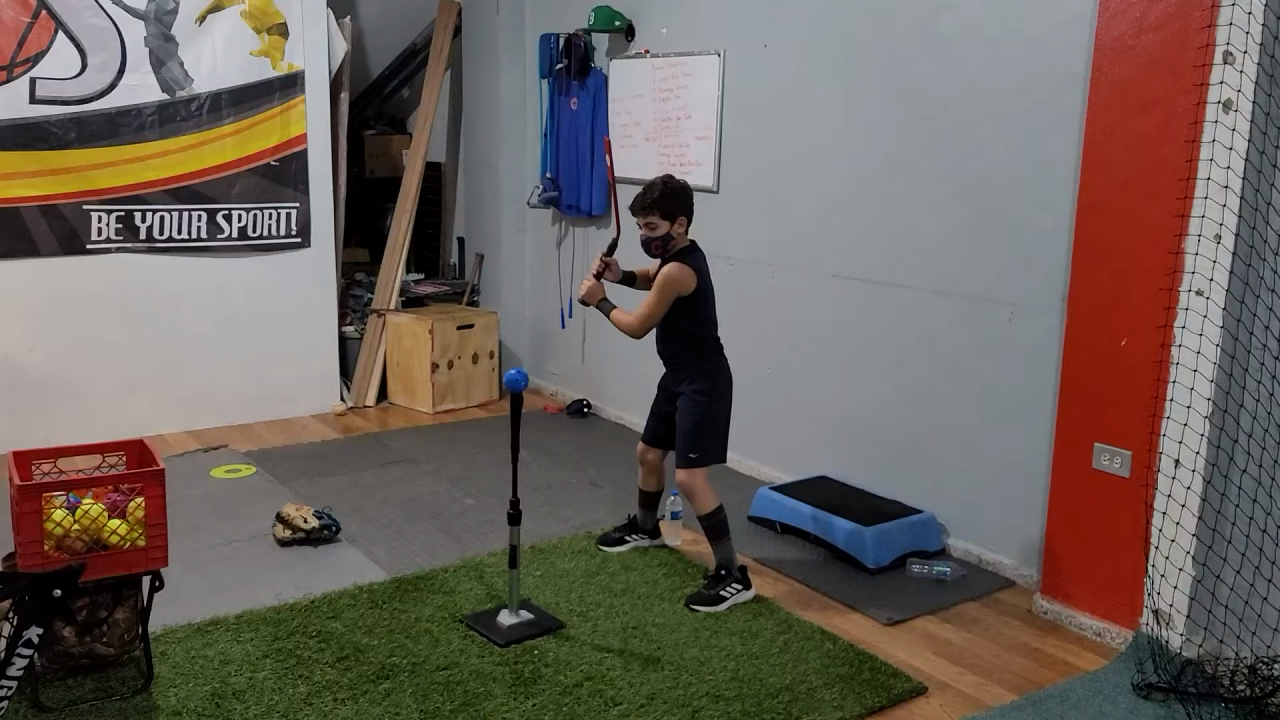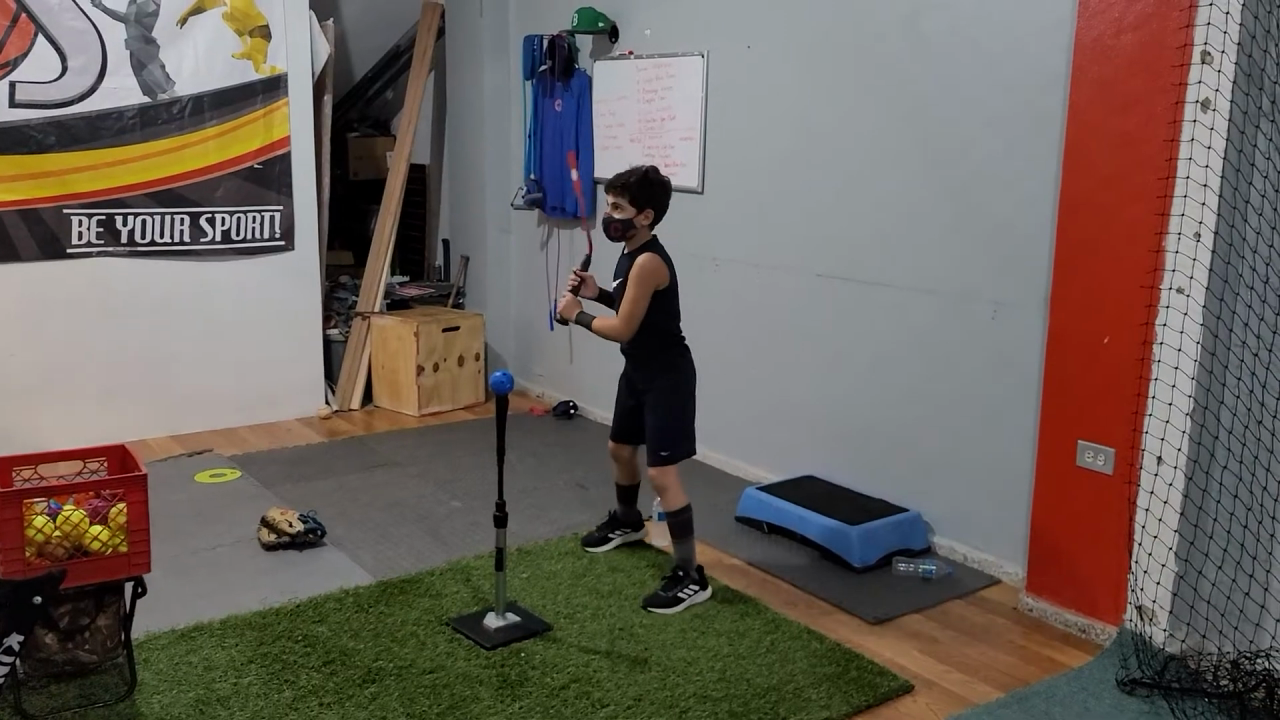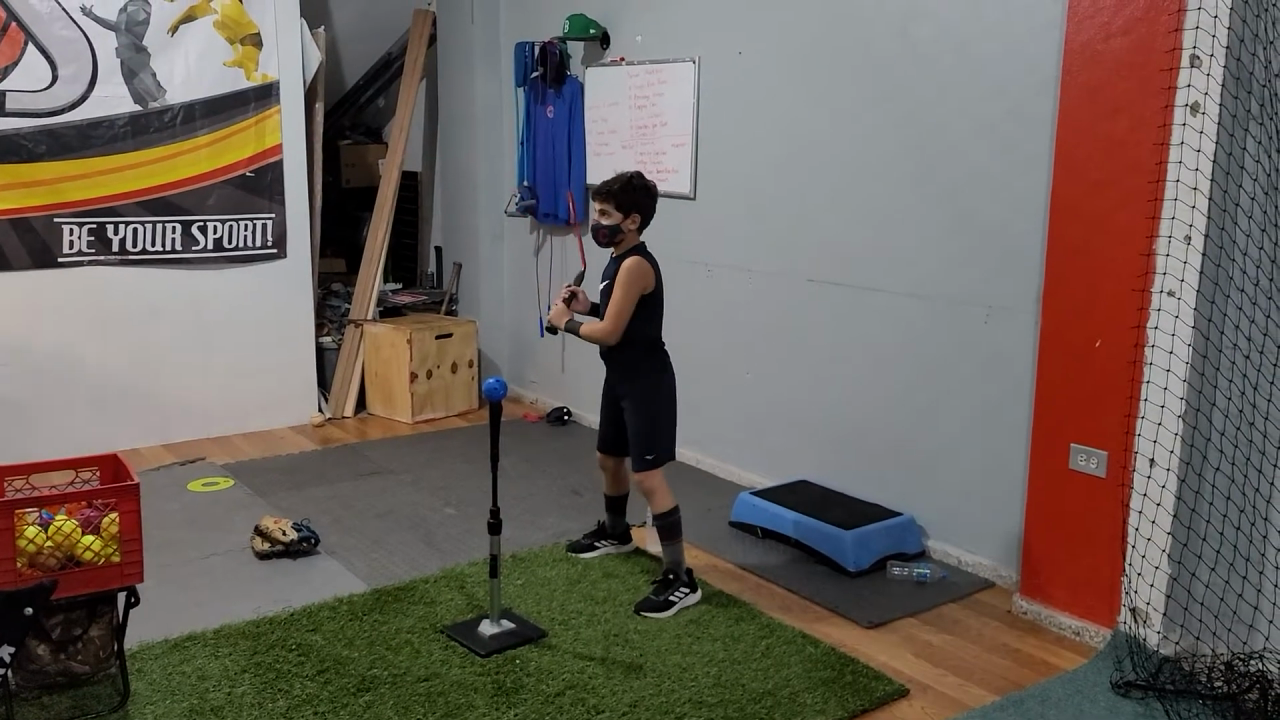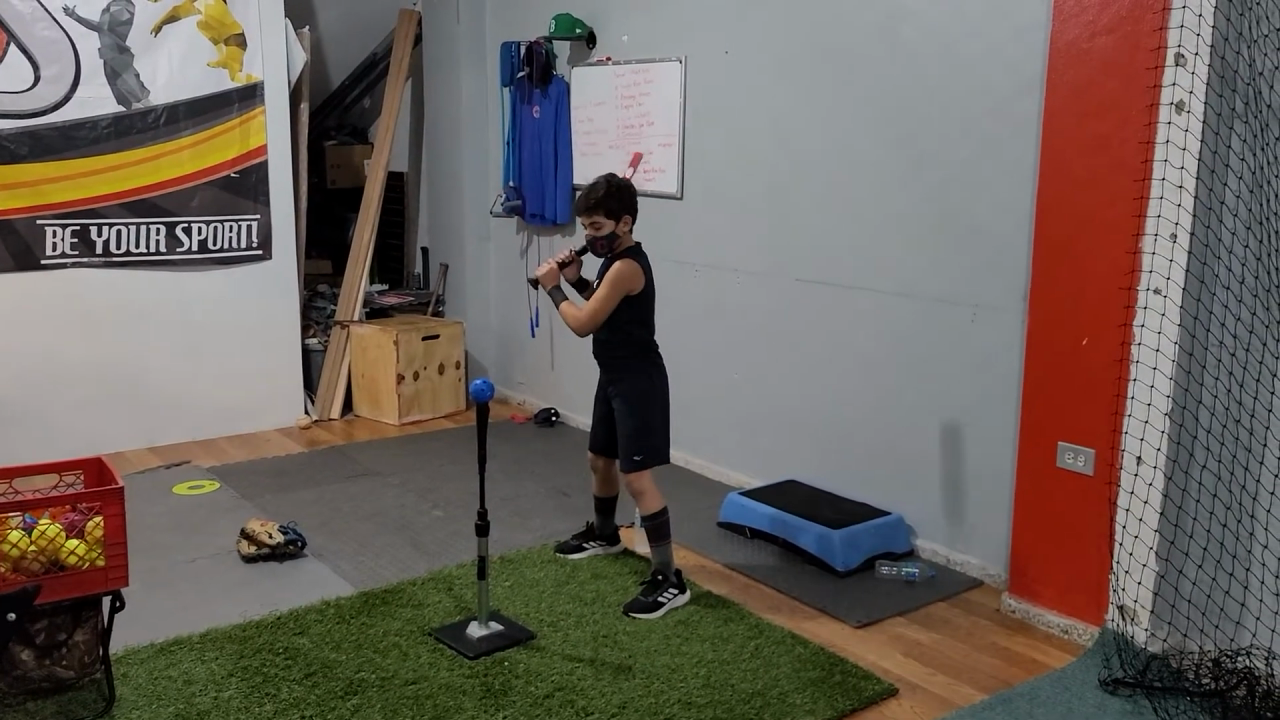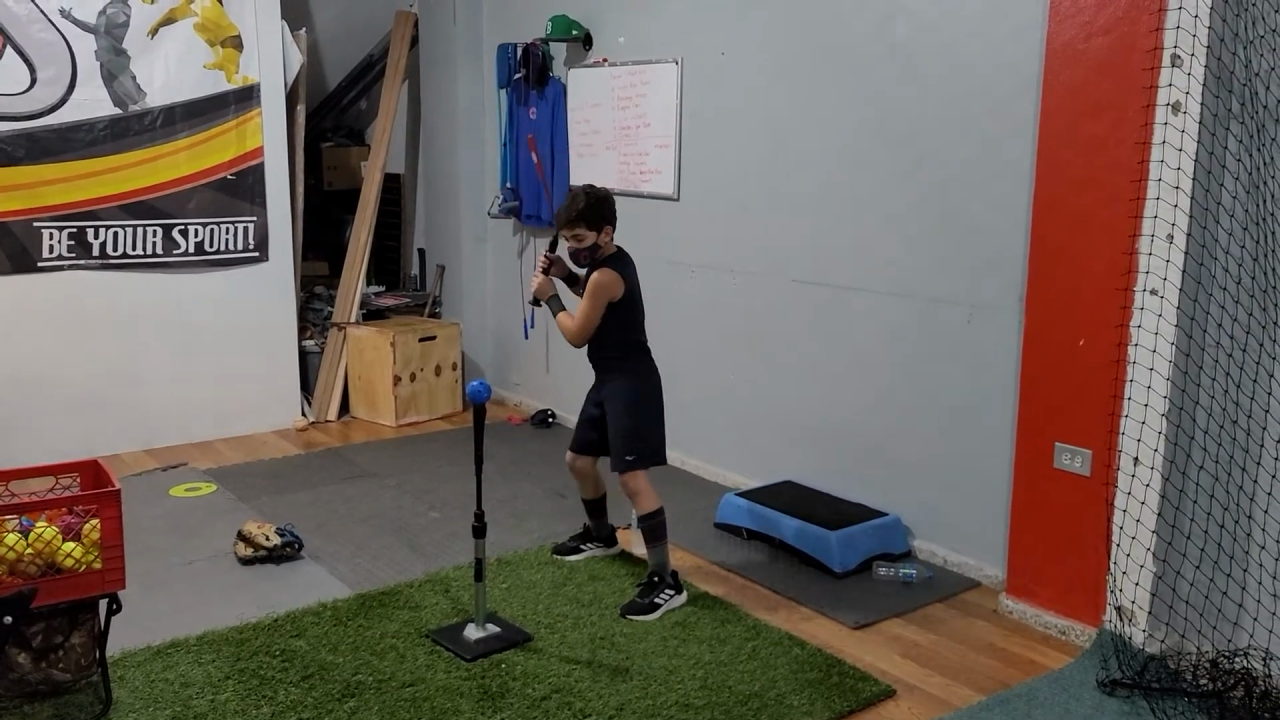
dt=1s
person 1, frame 1
left shoulder: (678, 270)
right shoulder: (678, 255)
left elbow: (637, 326)
right elbow: (650, 279)
left wrist: (600, 301)
right wrist: (620, 274)
left hip: (703, 383)
right hip: (679, 377)
left knee: (689, 477)
right knee: (648, 451)
left ankle: (733, 576)
right ankle: (644, 527)
person 1, frame 2
left shoulder: (649, 261)
right shoulder: (631, 253)
left elbow: (622, 330)
left wrist: (577, 314)
right wrist: (599, 293)
left hip: (667, 376)
right hip: (638, 370)
left knee: (662, 473)
right knee: (620, 446)
left ankle: (690, 577)
right ankle: (626, 522)
person 1, frame 3
left shoulder: (635, 265)
right shoulder: (620, 260)
left elbow: (609, 334)
left wrist: (566, 322)
right wrist: (589, 306)
left hip: (646, 381)
right hip: (621, 378)
left knee: (648, 477)
right knee: (610, 460)
left ankle: (680, 579)
right ankle: (615, 533)
person 1, frame 4
left shoulder: (627, 266)
right shoulder: (617, 260)
left elbow: (583, 323)
right elbow: (602, 306)
left wrist: (553, 287)
right wrist: (577, 280)
left hip: (638, 381)
right hip: (614, 377)
left knee: (637, 477)
right knee: (600, 459)
left ankle: (669, 579)
right ankle: (603, 534)
person 1, frame 5
left shoulder: (606, 275)
right shoulder: (612, 259)
left elbow: (577, 334)
left wrist: (550, 297)
right wrist: (566, 275)
left hip: (632, 382)
right hip: (609, 379)
left knee: (634, 478)
right knee: (579, 459)
left ankle: (665, 581)
right ankle: (600, 535)
